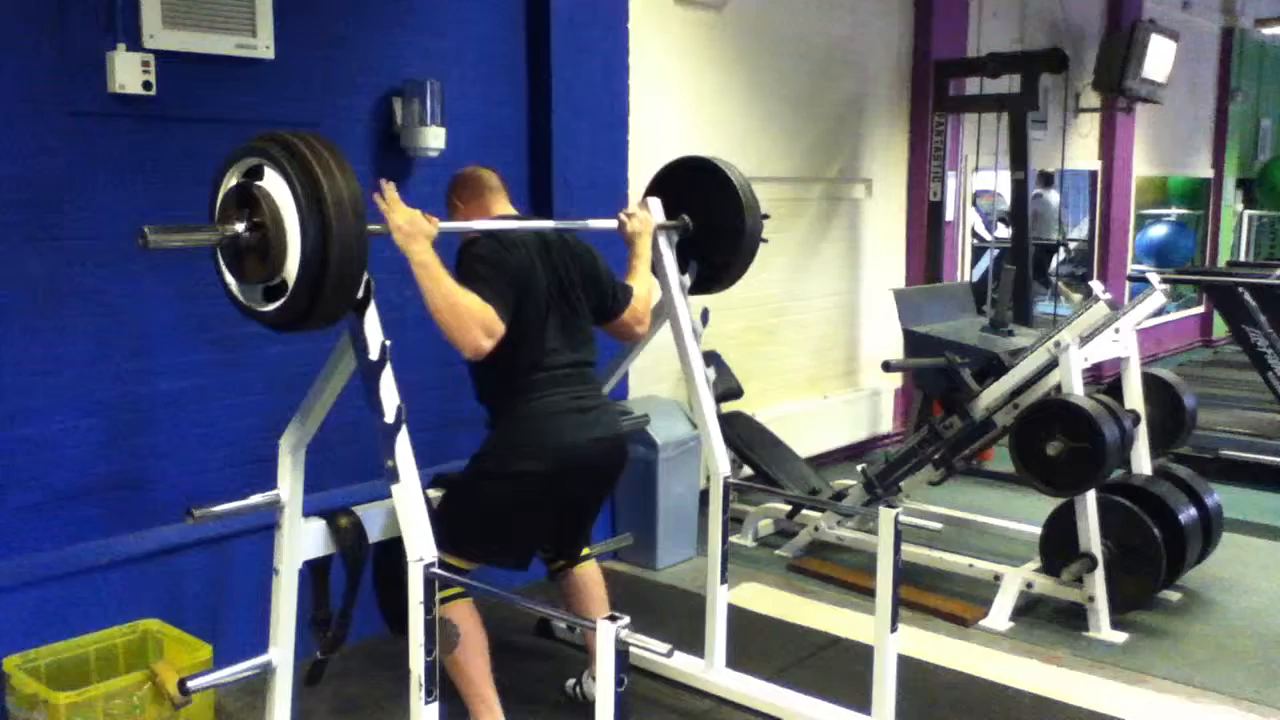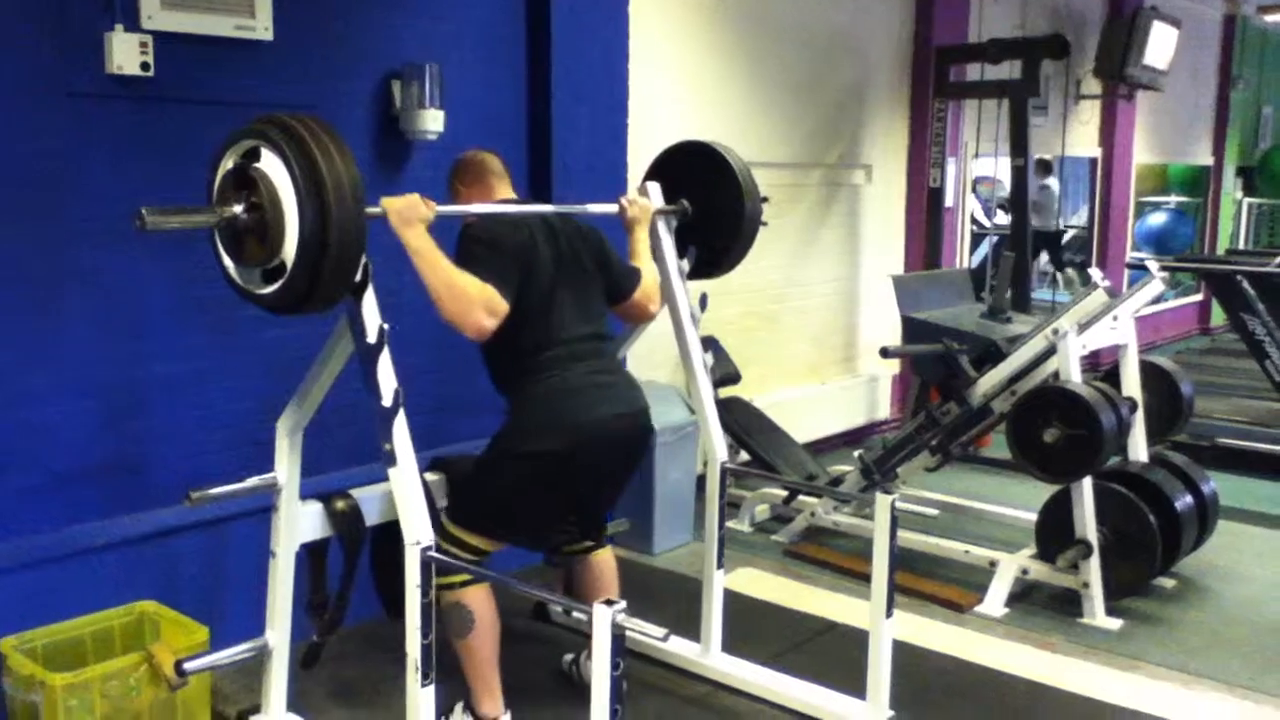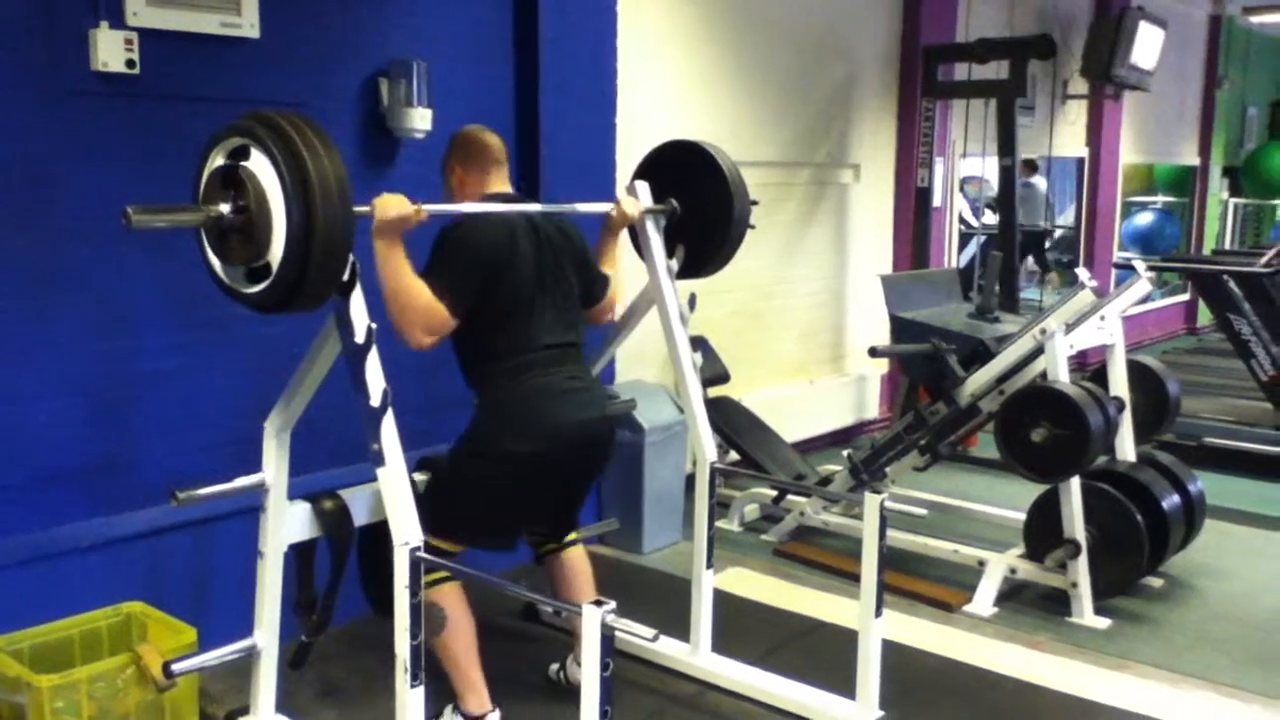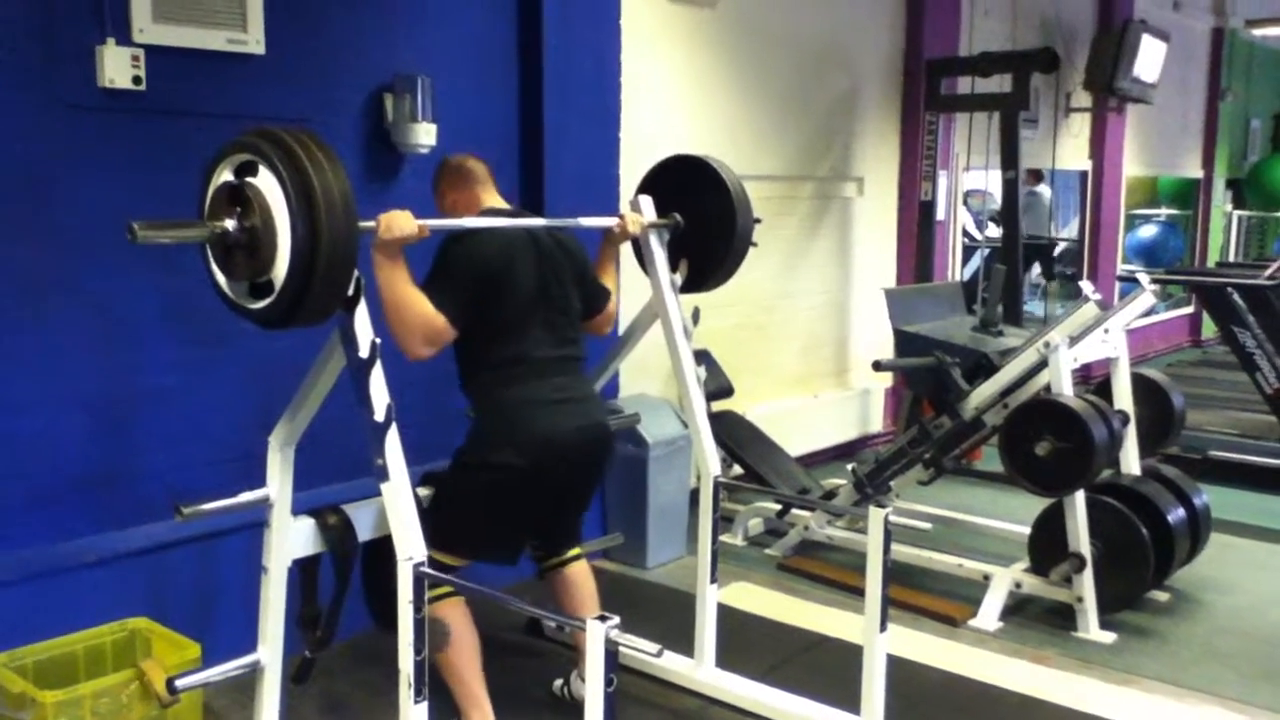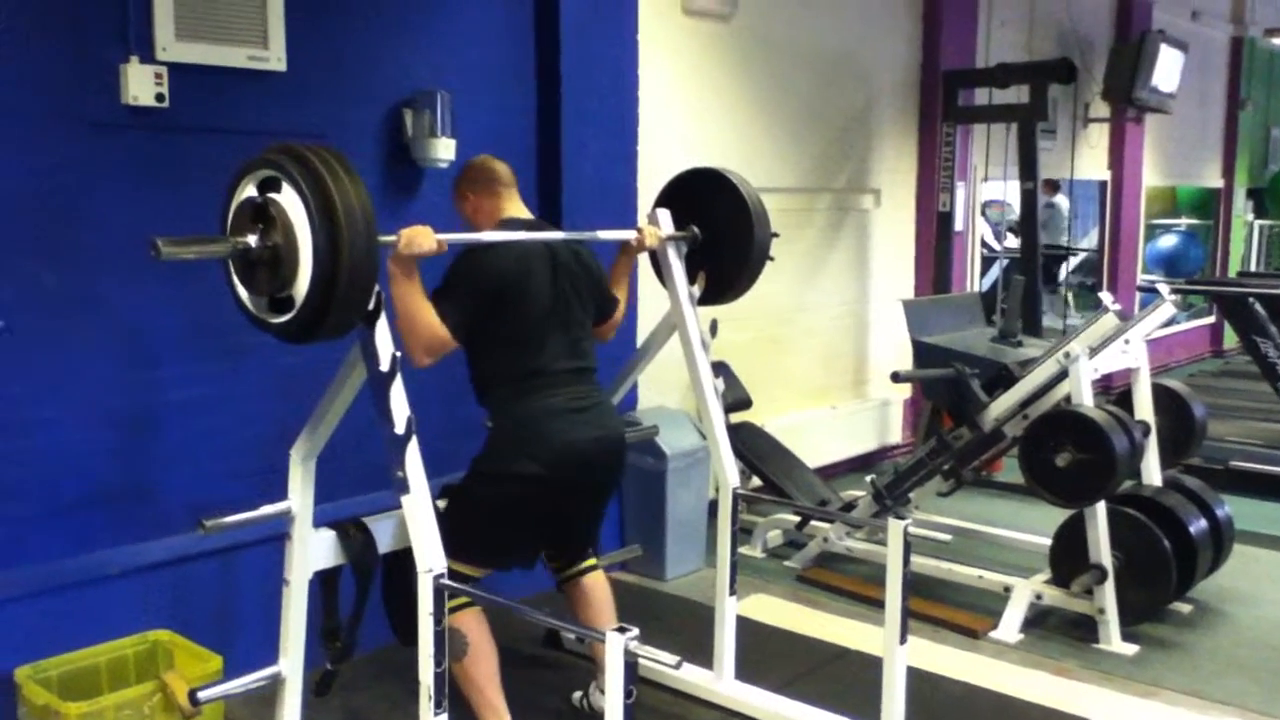
dt=0.4s
person 1, frame 1
left shoulder: (485, 250)
right shoulder: (573, 246)
left elbow: (477, 337)
right elbow: (636, 323)
left wrist: (419, 249)
right wrist: (642, 245)
left hip: (536, 443)
right hip: (605, 435)
left knee: (436, 571)
right knee: (567, 547)
person 1, frame 2
left shoulder: (487, 233)
right shoulder: (576, 228)
left elbow: (480, 318)
right elbow: (647, 305)
left wrist: (415, 234)
right wrist: (639, 231)
left hip: (558, 423)
right hip: (628, 413)
left knee: (451, 555)
right knee: (582, 529)
person 1, frame 3
left shoulder: (469, 233)
right shoulder: (560, 227)
left elbow: (421, 328)
right elbow: (602, 310)
left wrist: (387, 239)
right wrist: (614, 233)
left hip: (520, 424)
right hip: (591, 413)
left knee: (425, 555)
right knee: (556, 531)
right ankle: (588, 662)
person 1, frame 4
left shoulder: (469, 246)
right shoulder: (561, 240)
left elbow: (421, 340)
right elbow: (602, 320)
left wrist: (387, 254)
right wrist: (614, 244)
left hip: (518, 435)
right hip: (589, 425)
left knee: (428, 571)
right knee: (558, 545)
person 1, frame 5
left shoulder: (484, 258)
right shoulder: (575, 251)
left elbow: (425, 348)
right elbow: (606, 326)
left wrist: (403, 270)
right wrist: (628, 256)
left hip: (532, 444)
right hip: (602, 432)
left knee: (447, 582)
right knee: (575, 556)
